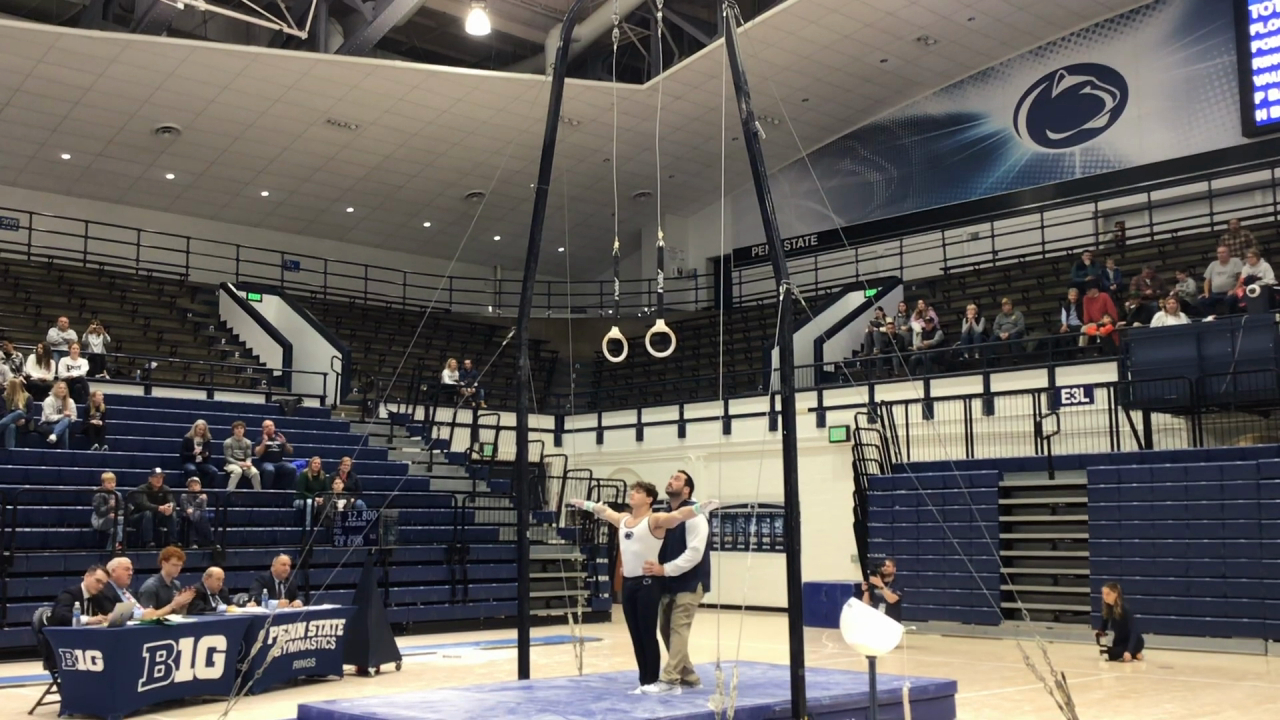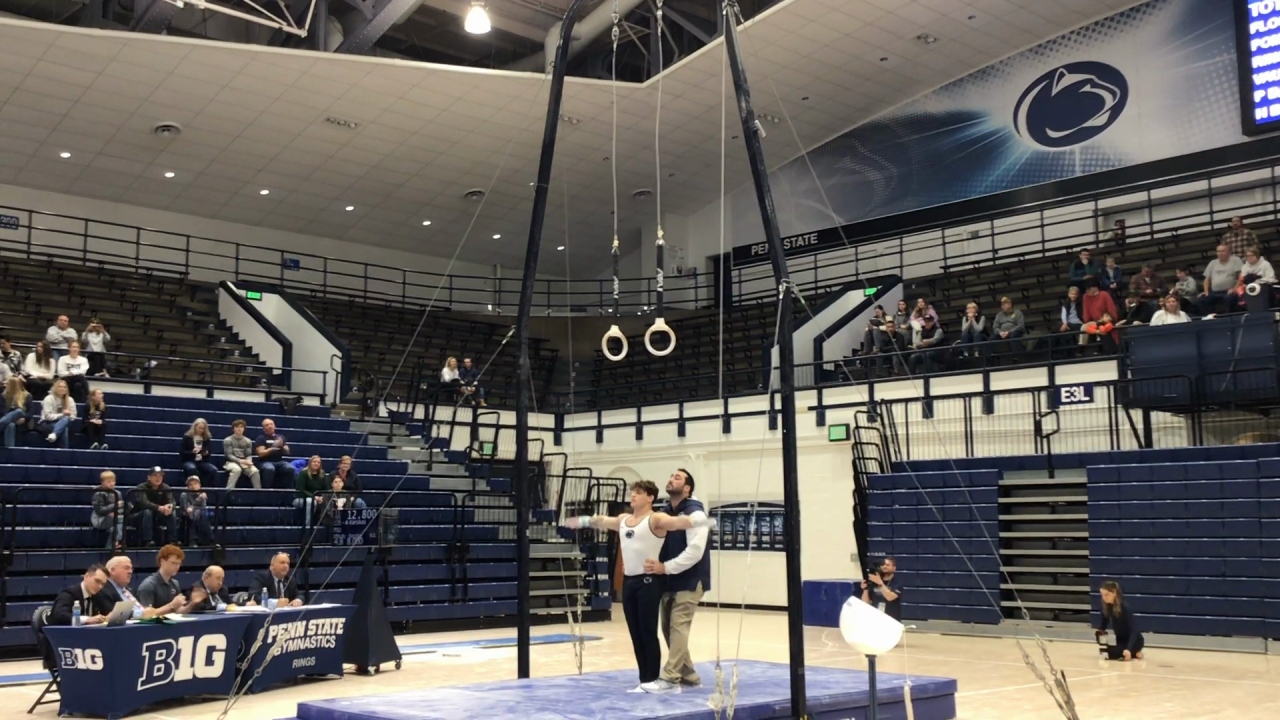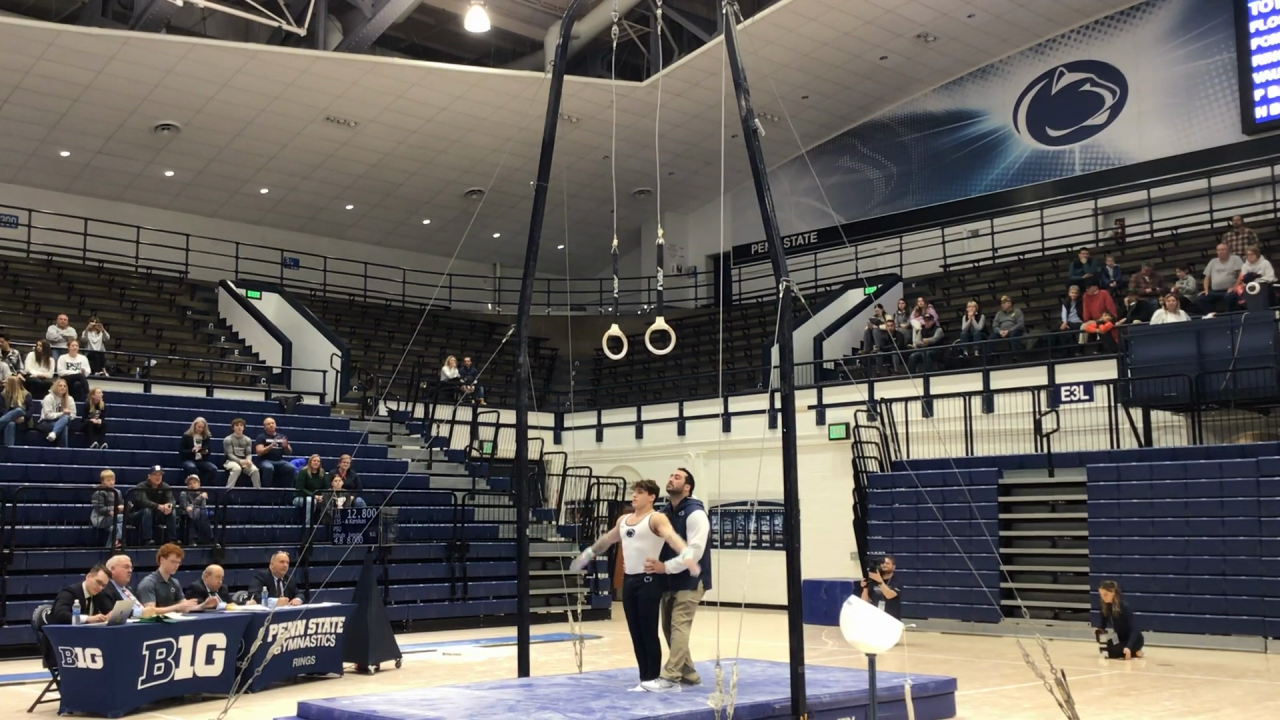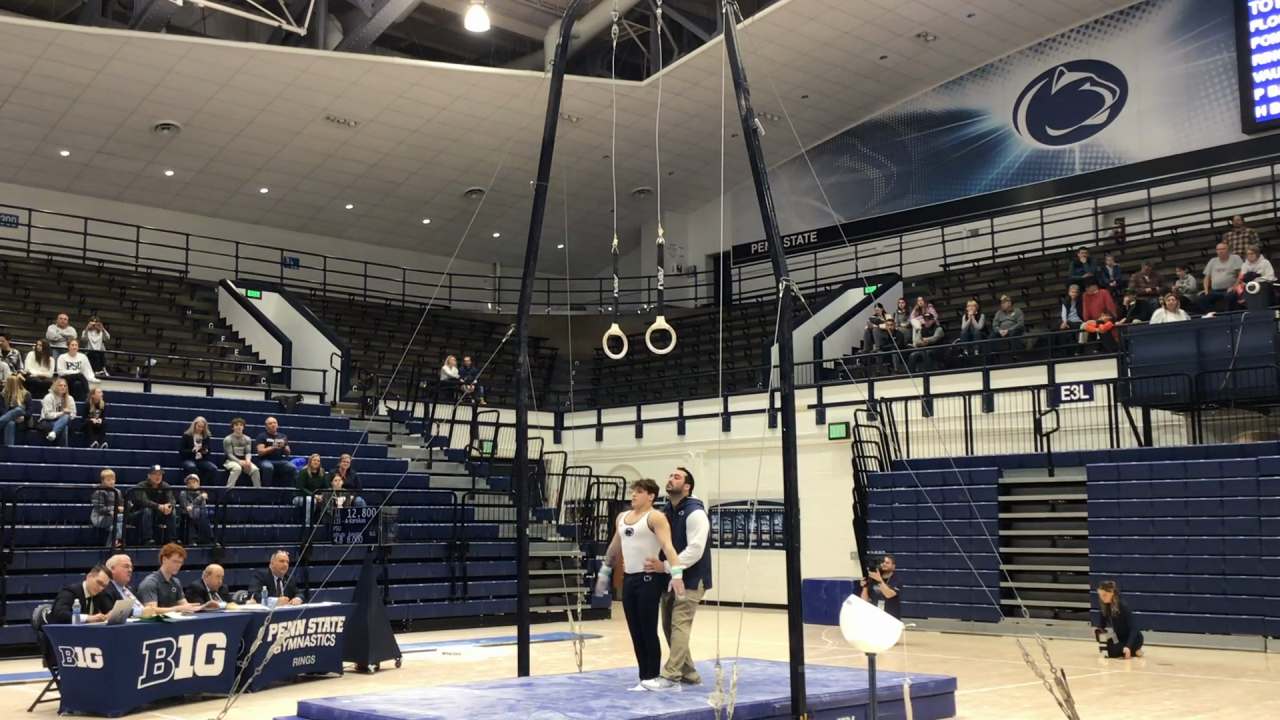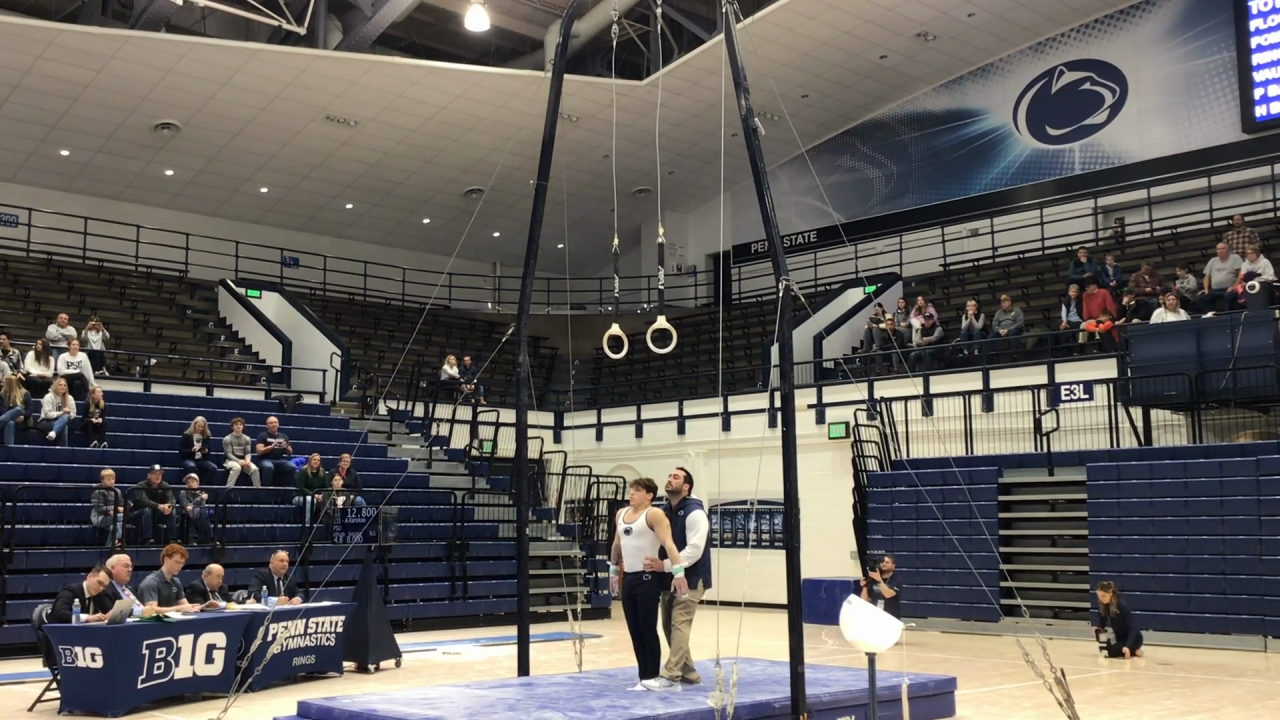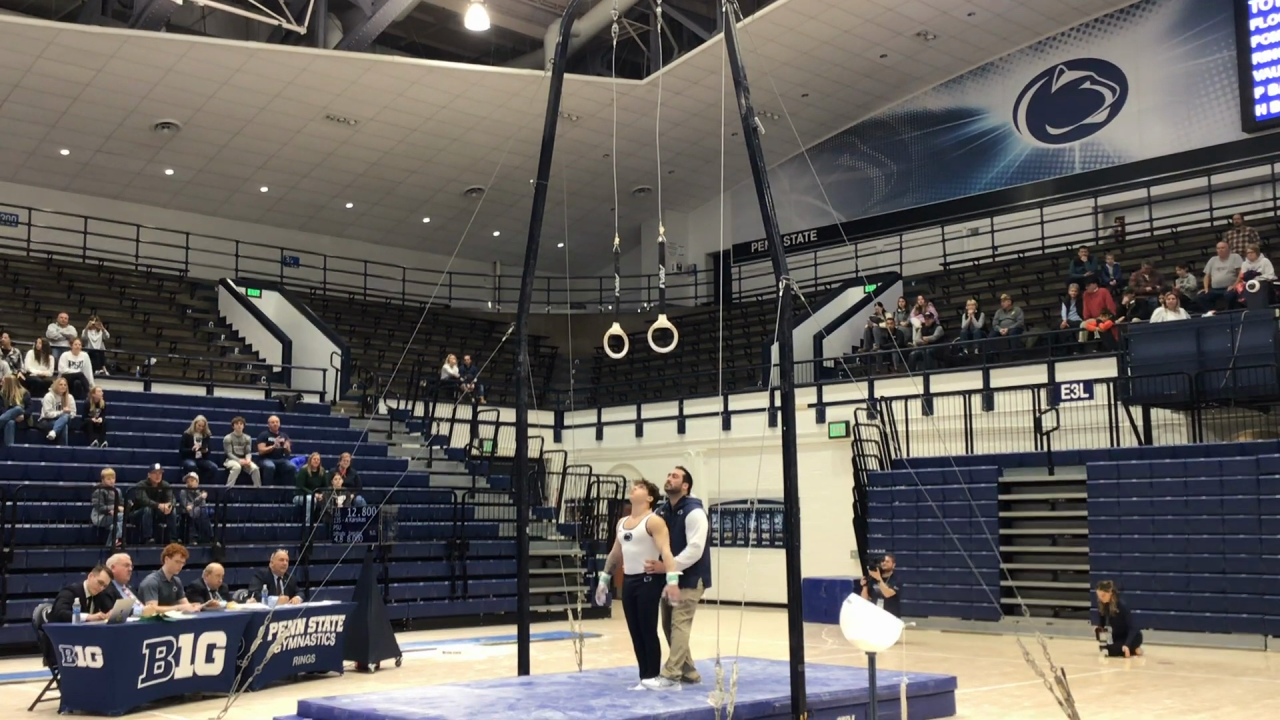
dt=0.2s
person 1, frame 1
left shoulder: (693, 516)
left elbow: (694, 554)
right elbow: (657, 548)
left wrist: (664, 569)
right wrist: (649, 566)
left hip: (690, 583)
right hip: (669, 584)
left knee: (678, 629)
right knee: (666, 628)
left ankle: (670, 680)
right ankle: (688, 676)
person 1, frame 2
left shoulder: (694, 514)
right shoulder: (664, 513)
left elbow: (694, 552)
left wrist: (665, 567)
right wrist: (644, 563)
left hip: (689, 581)
right hip: (669, 582)
left knee: (678, 628)
right knee: (669, 629)
left ankle: (670, 678)
right ankle: (688, 675)
person 1, frame 3
left shoulder: (695, 513)
right shoulder: (664, 513)
left elbow: (695, 552)
left wrist: (665, 567)
right wrist: (645, 562)
left hip: (690, 580)
right hip: (670, 581)
left knee: (679, 627)
right knee: (669, 628)
left ankle: (670, 677)
right ankle: (688, 675)
person 1, frame 4
left shoulder: (695, 513)
right shoulder: (664, 513)
left elbow: (695, 551)
left wrist: (665, 566)
right wrist: (646, 562)
left hip: (690, 580)
left knee: (679, 626)
right knee: (670, 627)
left ankle: (671, 676)
right ankle: (688, 674)
person 1, frame 5
left shoulder: (694, 513)
right shoulder: (663, 512)
left elbow: (694, 550)
left wrist: (665, 565)
right wrist: (647, 560)
left hip: (689, 580)
left knee: (679, 626)
right knee: (670, 627)
left ankle: (670, 676)
right ankle: (688, 673)
person 1, frame 6
left shoulder: (694, 512)
right shoulder: (662, 511)
left elbow: (695, 550)
right wrist: (649, 562)
left hip: (689, 579)
left knee: (679, 626)
right knee: (669, 626)
left ankle: (671, 676)
right ankle: (688, 672)
person 2, frame 1
left shoulder: (655, 520)
right shoulder: (622, 519)
left elbow: (678, 515)
right elbow: (604, 511)
left wrist: (700, 508)
right wrist: (586, 505)
left hip: (647, 583)
right hip: (628, 583)
left knee: (648, 635)
right knee: (636, 636)
left ankle: (652, 682)
right ankle: (644, 682)
person 2, frame 2
left shoulder: (655, 519)
right shoulder: (623, 519)
left elbow: (676, 521)
right elbow: (603, 521)
left wrist: (696, 520)
right wrist: (582, 521)
left hip: (648, 581)
right hip: (629, 581)
left knee: (648, 633)
right knee: (636, 635)
left ankle: (652, 680)
right ankle: (644, 680)
person 2, frame 3
left shoulder: (656, 519)
right shoulder: (624, 520)
left elbow: (672, 536)
right elbow: (608, 538)
left wrist: (687, 555)
right wrist: (587, 554)
left hip: (648, 580)
right hip: (629, 580)
left knee: (648, 632)
right knee: (635, 633)
left ankle: (652, 679)
right ankle: (644, 679)
person 2, frame 4
left shoulder: (655, 517)
right shoulder: (622, 517)
left elbow: (667, 545)
right elbow: (614, 546)
left wrist: (676, 574)
right wrist: (604, 572)
left hip: (648, 579)
right hip: (629, 579)
left knee: (648, 631)
right knee: (635, 633)
left ankle: (653, 678)
right ankle: (644, 678)
person 2, frame 5
left shoulder: (654, 515)
right shoulder: (621, 514)
left elbow: (668, 544)
left wrist: (678, 573)
right wrist: (614, 571)
left hip: (647, 578)
right hip: (628, 578)
left knee: (648, 630)
right knee: (634, 631)
left ankle: (652, 677)
right ankle: (644, 678)
person 2, frame 6
left shoulder: (653, 521)
right shoulder: (622, 522)
left elbow: (665, 551)
right elbow: (615, 553)
left wrist: (672, 581)
right wrist: (603, 580)
left hip: (648, 581)
right hip: (629, 581)
left knee: (648, 631)
right knee: (635, 632)
left ankle: (653, 677)
right ankle: (644, 677)
